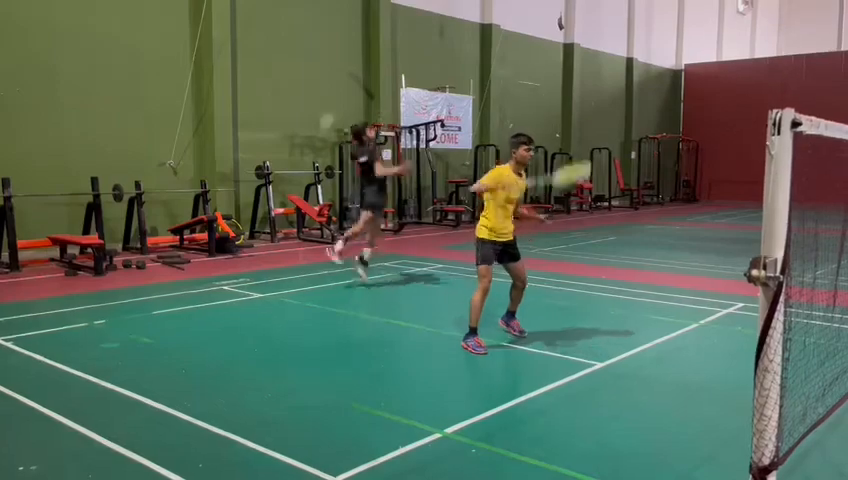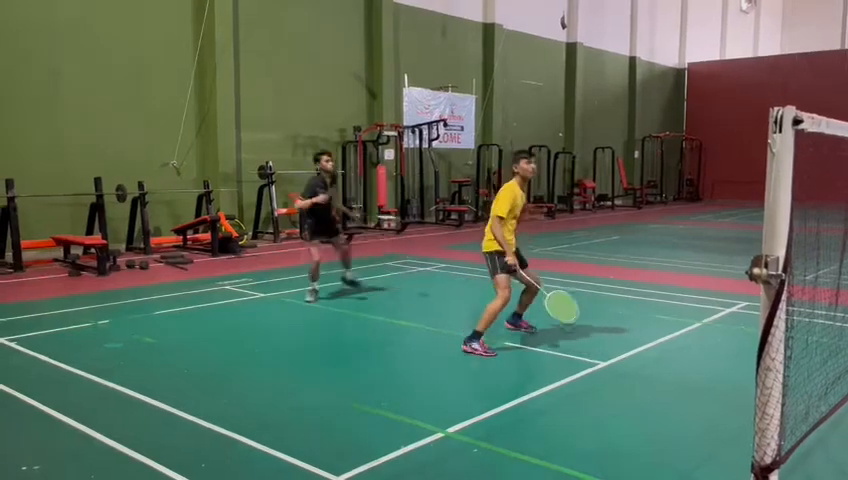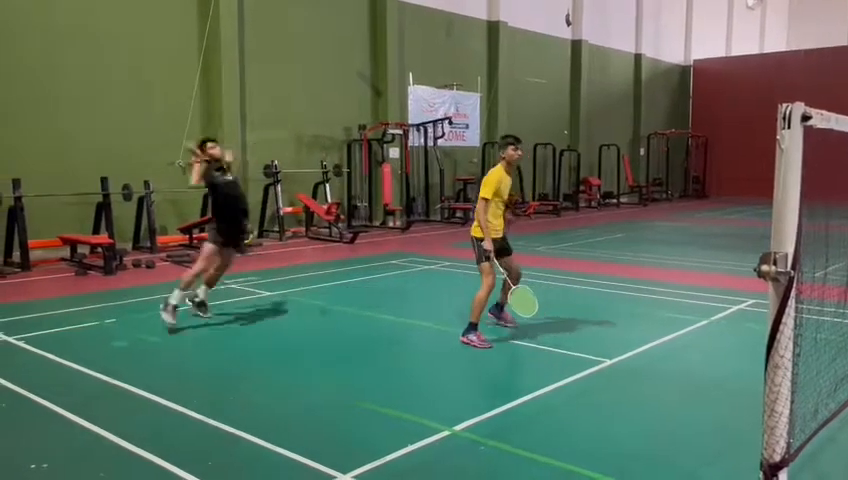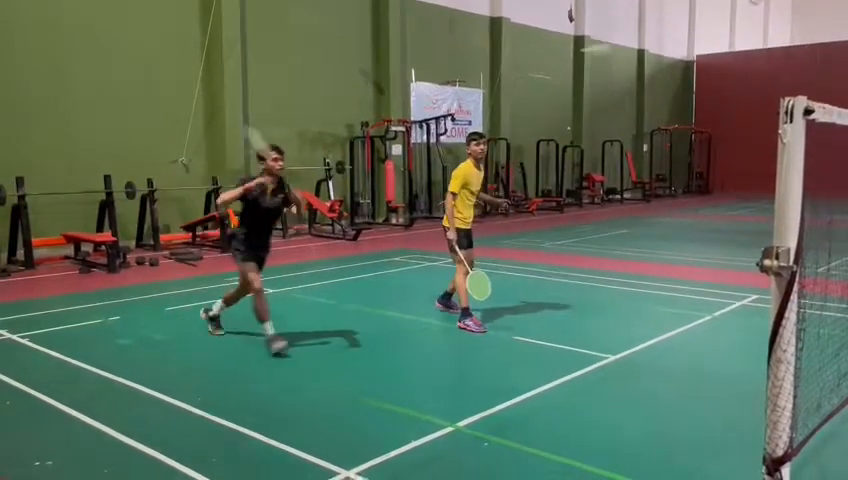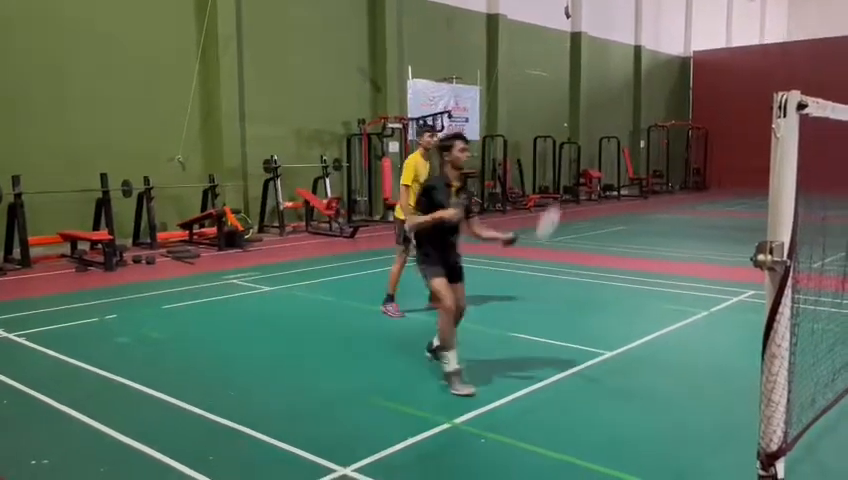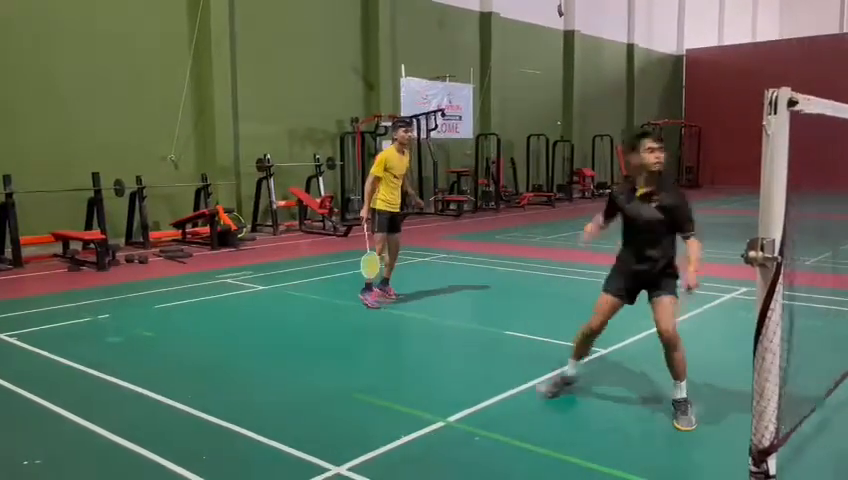
dt=0.7s
person 1, frame 1
left shoulder: (357, 152)
right shoulder: (372, 150)
right elbow: (379, 172)
right wrist: (399, 169)
left hip: (374, 196)
right hip: (374, 195)
left knee: (374, 231)
right knee: (362, 226)
left ankle: (364, 260)
right ankle: (337, 248)
person 1, frame 2
left shoulder: (331, 180)
right shoulder: (313, 183)
right elbow: (299, 205)
left wrist: (346, 211)
right wrist: (315, 200)
left hip: (328, 222)
right hip: (312, 225)
left knee: (345, 250)
right knee: (316, 259)
left ankle: (348, 276)
right ankle: (313, 288)
person 1, frame 3
left shoulder: (225, 168)
right shoulder: (211, 176)
left elbow: (228, 158)
right elbow: (195, 182)
right wrist: (198, 160)
left hip: (236, 230)
right hip: (220, 228)
left knee: (221, 267)
right knee: (202, 267)
left ankle: (198, 298)
right ankle: (172, 303)
person 1, frame 4
left shoulder: (283, 188)
right shoulder: (250, 184)
left elbow: (299, 209)
right elbow: (221, 201)
left wrist: (292, 195)
right wrist: (248, 186)
left hip: (262, 245)
right hip: (243, 244)
left knee: (244, 289)
right knee: (257, 287)
left ankle: (212, 313)
right ankle: (270, 335)
person 1, frame 5
left shoulder: (465, 190)
right shoulder: (433, 186)
left elbow: (474, 228)
right elbow: (411, 224)
left wrist: (499, 236)
right wrist: (439, 215)
left hip: (450, 255)
right hip: (430, 256)
left knee: (458, 309)
right knee: (448, 307)
left ankle: (436, 345)
right ankle: (452, 372)
person 1, frame 6
left shoulder: (673, 195)
right shoulder: (621, 192)
left elbow: (691, 240)
right elbow: (606, 217)
left wrist: (692, 269)
right wrist: (594, 226)
left hip: (662, 272)
right hip: (627, 269)
left knee: (669, 335)
right knee: (593, 327)
left ankle: (681, 400)
right ankle: (569, 375)
person 2, frame 1
left shoulder: (522, 177)
right shoulder: (499, 173)
right elbow: (476, 189)
left wrist: (535, 216)
right wrist: (490, 187)
left hip: (507, 237)
right hip: (487, 236)
left knee: (521, 280)
right knee: (484, 285)
left ankle: (509, 318)
right ankle: (470, 336)
person 2, frame 2
left shoulder: (522, 191)
right shoulder: (508, 191)
right elbow: (495, 224)
right wrist: (508, 253)
left hip: (510, 247)
right hip: (496, 248)
left knee: (535, 284)
right knee: (504, 295)
left ankle: (515, 319)
right ankle: (473, 340)
person 2, frame 3
left shoulder: (508, 177)
right shoulder: (494, 175)
right elbow: (480, 207)
left wrist: (506, 217)
right wrist: (487, 238)
left hip: (499, 234)
right hip: (483, 236)
left knee: (515, 274)
right knee: (489, 282)
left ankle: (498, 310)
right ankle: (470, 331)
person 2, frame 4
left shoulder: (480, 170)
right shoulder: (462, 170)
right elbow: (449, 200)
left wrist: (494, 201)
right wrist: (451, 229)
left hip: (466, 225)
right hip: (455, 226)
left knee: (466, 267)
right knee: (463, 268)
left ankle: (445, 299)
right ankle: (465, 316)
person 2, frame 5
left shoulder: (426, 161)
right shoulder: (412, 161)
right elbow: (404, 191)
right wrist: (408, 219)
right hip: (406, 218)
right knee: (401, 260)
left ankle: (434, 296)
right ankle: (388, 301)
person 2, frame 6
left shoulder: (406, 155)
right shoulder: (385, 155)
right elbow: (370, 181)
left wrist: (415, 197)
right wrist: (365, 207)
left hip: (395, 208)
right hip: (380, 207)
left knee: (394, 248)
right knee: (379, 248)
left ankle: (384, 284)
right ankle: (367, 290)
